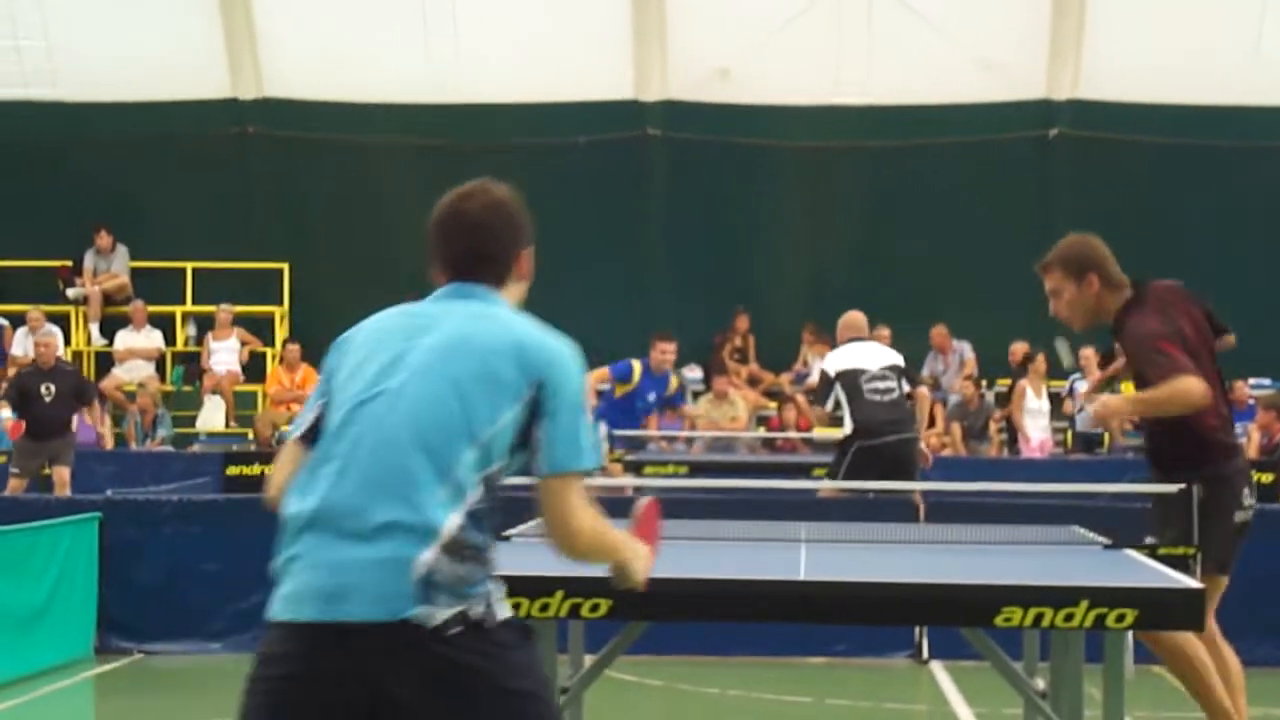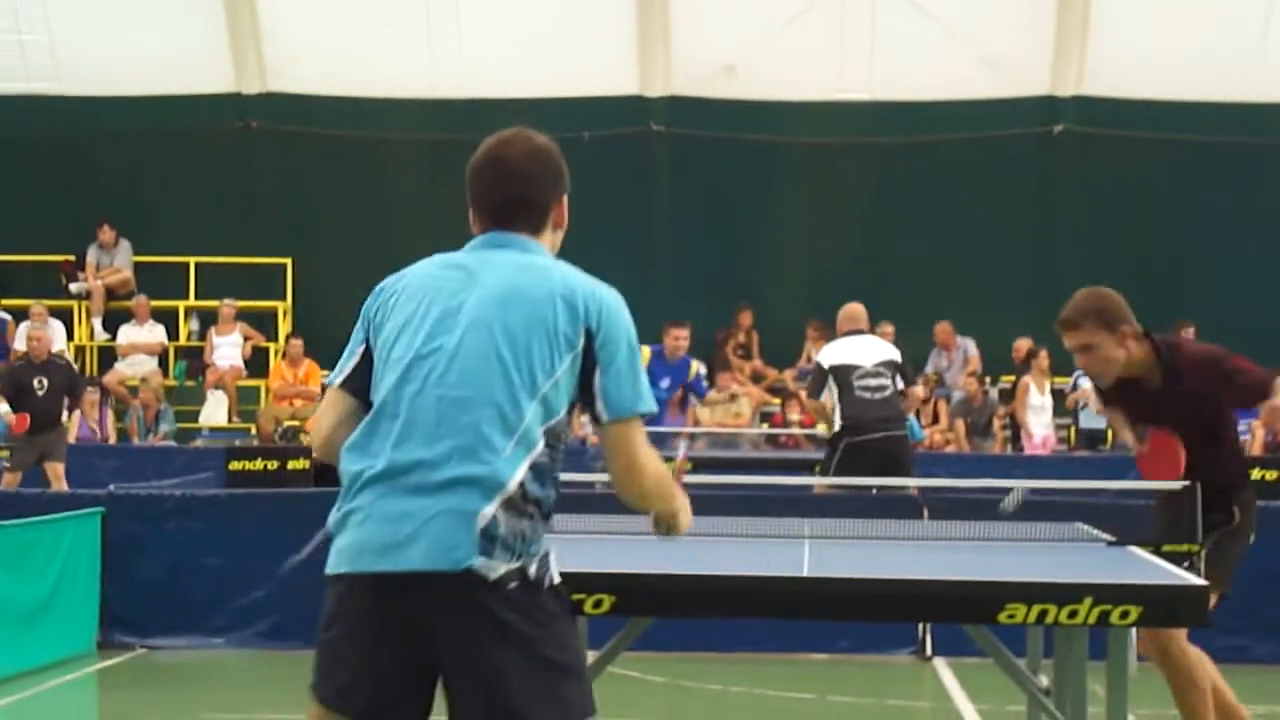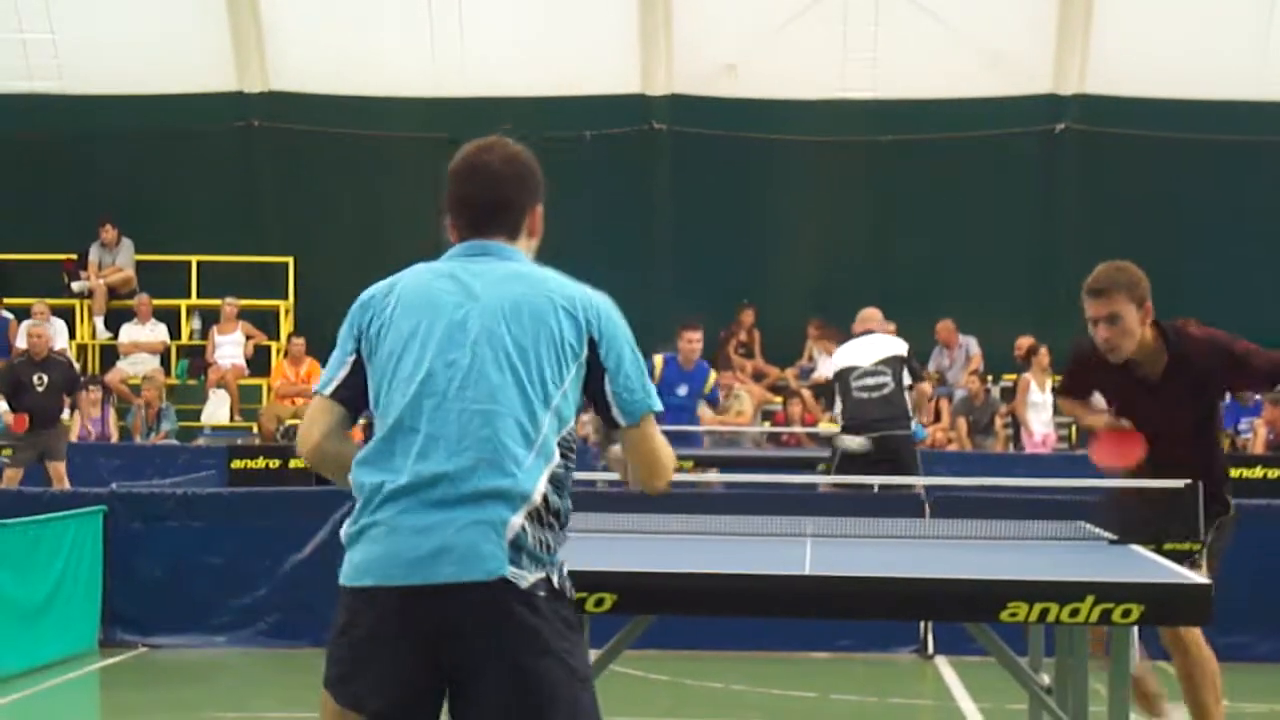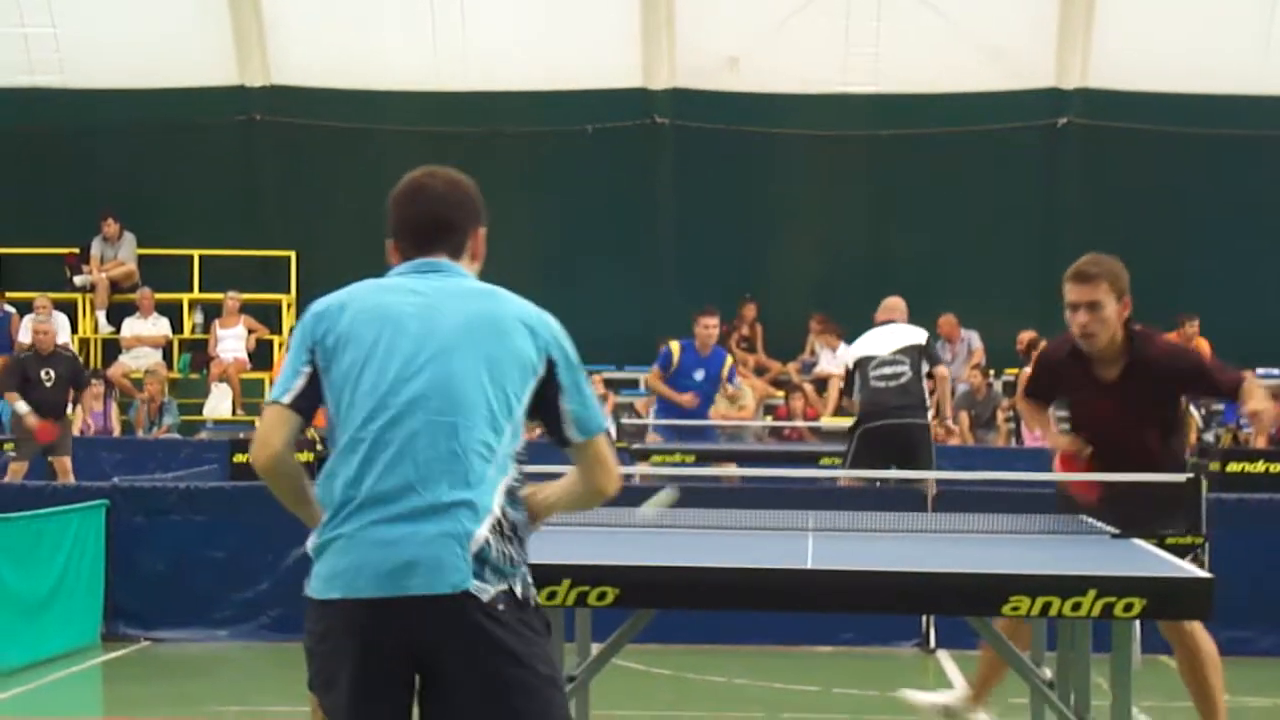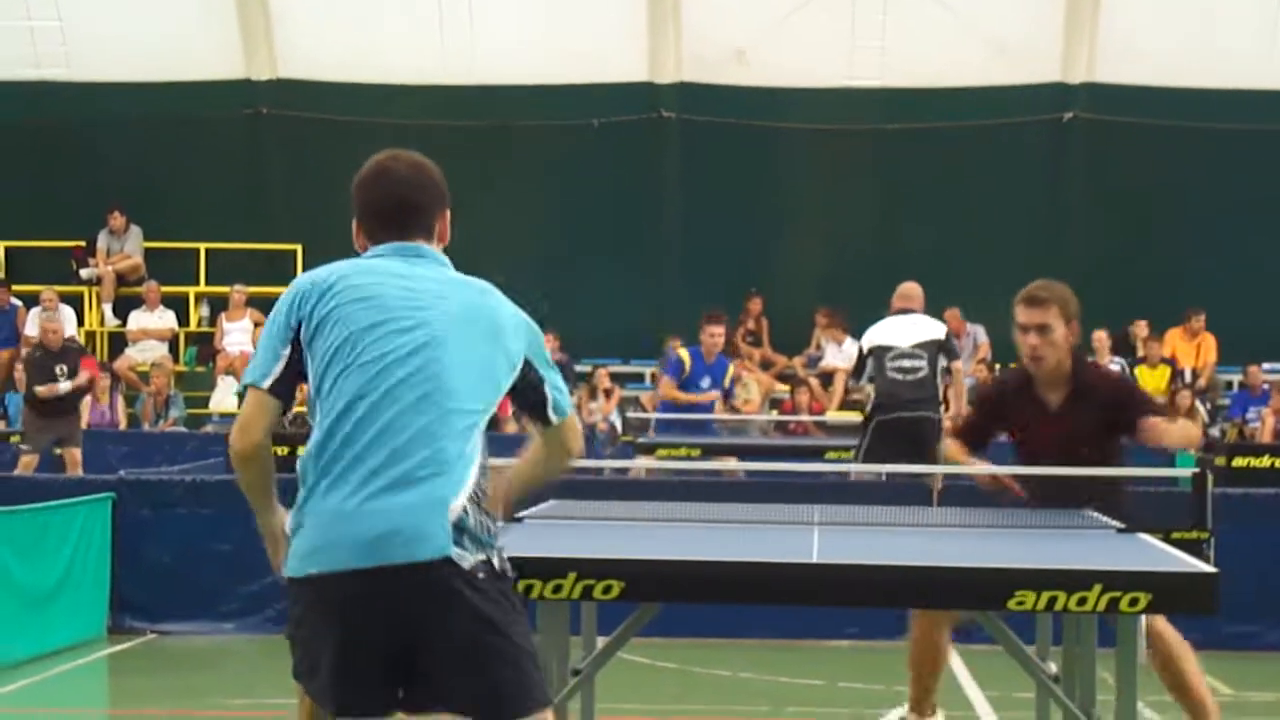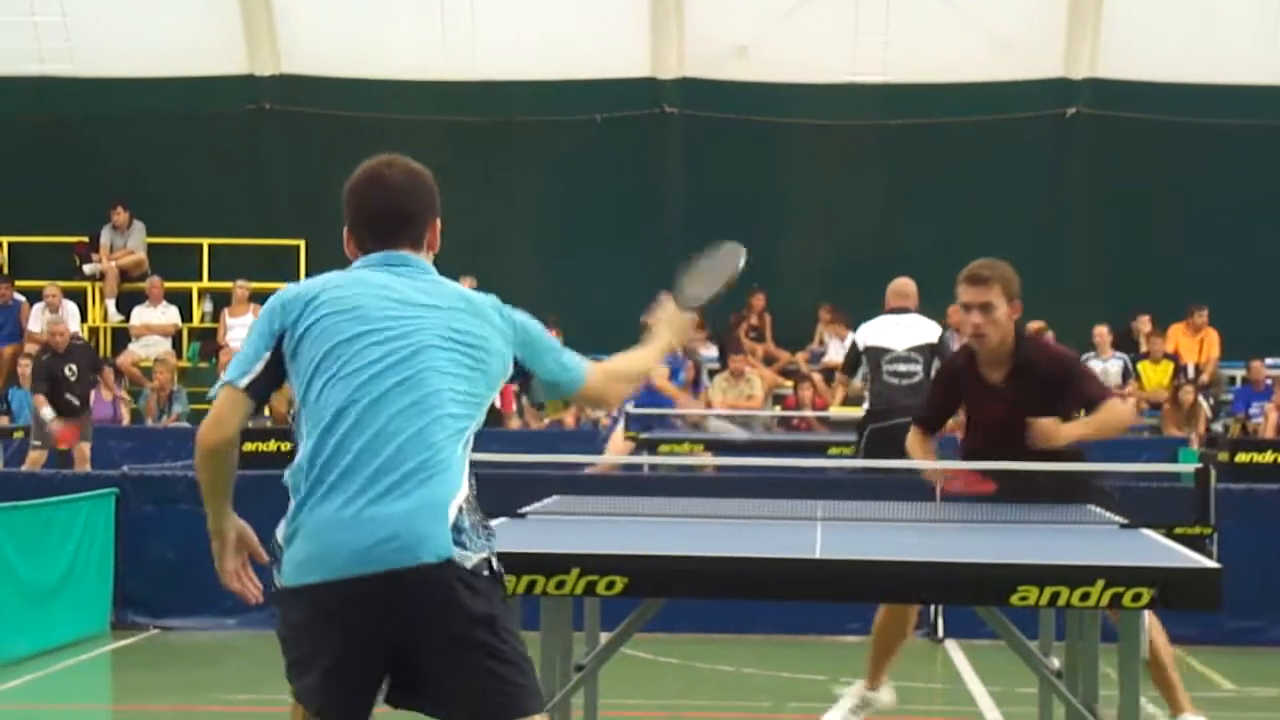
dt=0.2s
person 1, frame 1
left shoulder: (361, 336)
right shoulder: (542, 352)
left elbow: (280, 486)
right elbow: (569, 530)
right wrist: (627, 553)
left hip: (308, 599)
right hip: (430, 605)
person 1, frame 2
left shoulder: (396, 288)
right shoulder: (588, 299)
left elbow: (326, 435)
right elbow: (633, 476)
right wrist: (674, 506)
left hip: (366, 554)
right hip: (489, 563)
person 1, frame 3
left shoulder: (381, 299)
right shoulder: (580, 306)
left elbow: (315, 443)
right elbow: (654, 469)
left hip: (382, 567)
right hip: (506, 571)
person 1, frame 4
left shoulder: (332, 311)
right shoulder: (529, 322)
left elbow: (267, 453)
right elbow: (602, 479)
right wrist: (548, 499)
left hip: (348, 577)
right hip: (471, 579)
person 1, frame 5
left shoulder: (314, 290)
right shoulder: (498, 312)
left elbow: (248, 439)
right elbow: (565, 441)
left wrist: (274, 519)
right wrist: (504, 490)
left hip: (327, 557)
right hip: (445, 553)
person 1, frame 6
left shoulder: (294, 303)
right shoulder: (487, 318)
left elbow: (214, 439)
right elbow: (601, 386)
left wrist: (221, 526)
right wrist: (662, 341)
left hip: (317, 561)
right hip: (434, 557)
person 2, frame 1
left shoulder: (1146, 327)
right shoulder: (1167, 294)
left elbow: (1194, 390)
right elbow: (1222, 342)
left wrist: (1127, 404)
left hip: (1203, 488)
right hip: (1217, 484)
right knee: (1198, 624)
person 2, frame 2
left shoulder: (1201, 364)
right shoulder: (1110, 374)
left elbow: (1274, 390)
right wrist: (1126, 429)
left hip: (1219, 512)
right hip: (1172, 511)
left knee: (1161, 630)
right knee: (1136, 633)
person 2, frame 3
left shoulder: (1207, 350)
right shoulder: (1090, 357)
right elbow: (1066, 399)
right wrist: (1098, 419)
left hip: (1197, 501)
right hip: (1134, 500)
left knee: (1176, 625)
person 2, frame 4
left shoulder: (1168, 359)
right shoulder: (1060, 358)
right elbow: (1029, 402)
right wrist: (1053, 436)
left hip: (1161, 505)
right hip: (1095, 501)
left knee: (1174, 616)
person 2, frame 5
left shoulder: (1108, 388)
right shoulder: (1005, 391)
left elbow: (1188, 435)
right elbow: (954, 445)
left wrist: (1172, 433)
right wrist: (974, 468)
left knee: (1146, 622)
right knee: (933, 607)
person 2, frame 6
left shoulder: (1052, 361)
right shoulder: (953, 369)
left elbow: (1124, 413)
right elbow: (917, 436)
left wrist: (1072, 432)
left hip: (1063, 500)
right hip: (988, 499)
